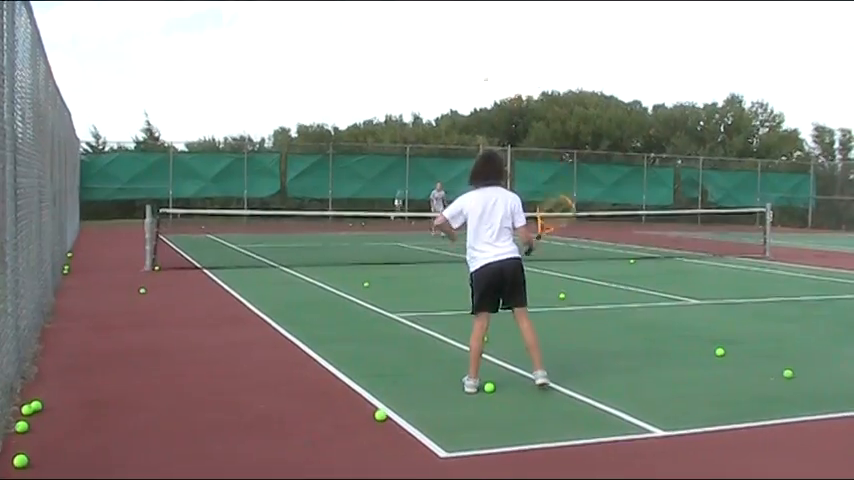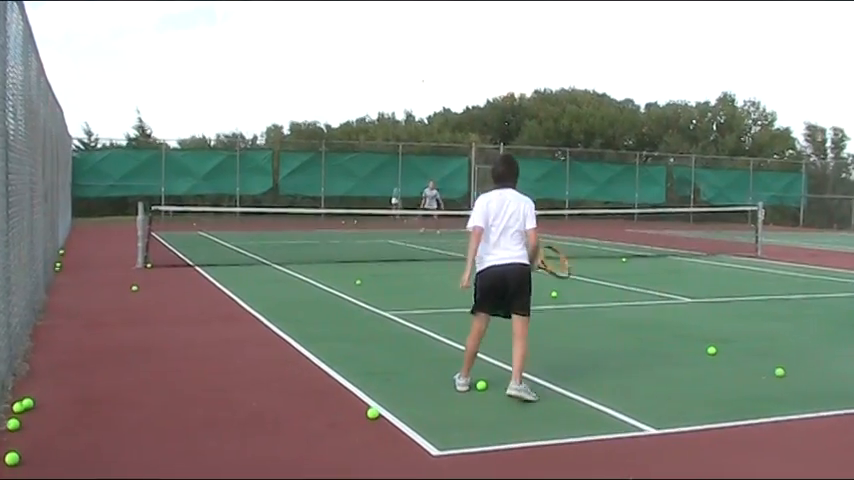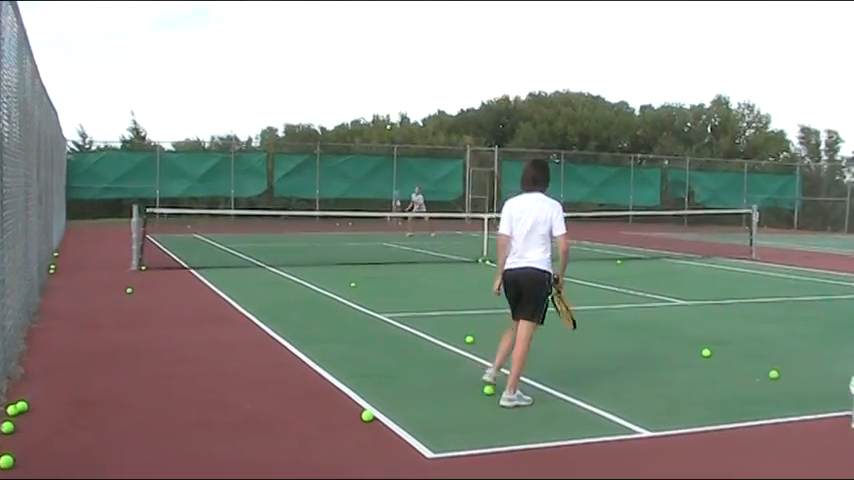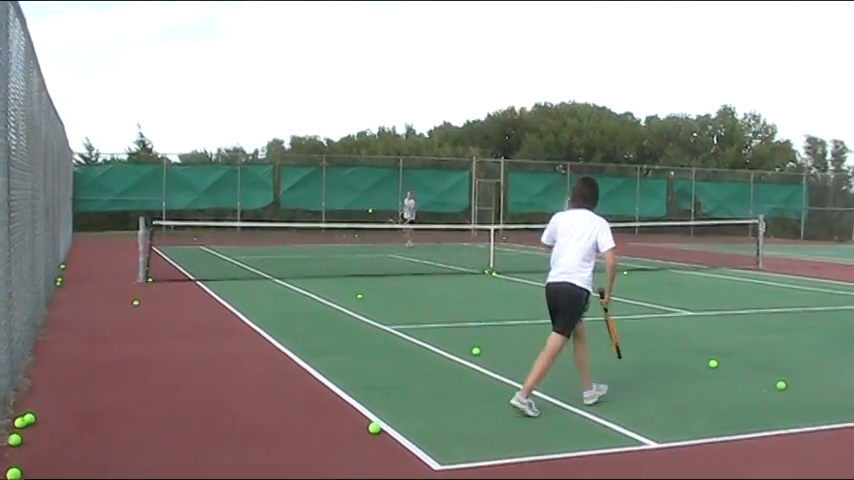
dt=0.3s
person 1, frame 1
left shoulder: (467, 199)
right shoulder: (512, 198)
left elbow: (439, 223)
right elbow: (524, 237)
left wrist: (452, 235)
right wrist: (531, 243)
left hip: (483, 267)
right hip: (511, 263)
left knee: (480, 325)
right knee: (522, 318)
left ankle: (472, 379)
right ankle: (539, 371)
person 1, frame 2
left shoulder: (484, 200)
right shoulder: (525, 202)
left elbow: (475, 233)
right elbow: (533, 241)
left wrist: (468, 269)
right wrist: (530, 263)
left hip: (489, 268)
right hip: (518, 268)
left knee: (479, 325)
right knee: (520, 329)
left ankle: (463, 377)
right ankle: (516, 382)
person 1, frame 3
left shoulder: (512, 204)
right shoulder: (553, 206)
left elbow: (502, 243)
right elbow: (563, 246)
left wrist: (499, 276)
right wrist: (560, 275)
left hip: (512, 271)
right hip: (538, 273)
left knee: (517, 325)
right knee: (525, 333)
left ankle: (494, 369)
right ankle: (510, 393)
person 1, frame 4
left shoulder: (559, 218)
right shoulder: (599, 223)
left elbow: (546, 245)
right elbow: (610, 261)
right wrist: (608, 291)
left hip: (553, 285)
right hip: (576, 288)
left knee: (579, 334)
right knee: (553, 346)
left ankle: (589, 389)
right ankle: (523, 395)
